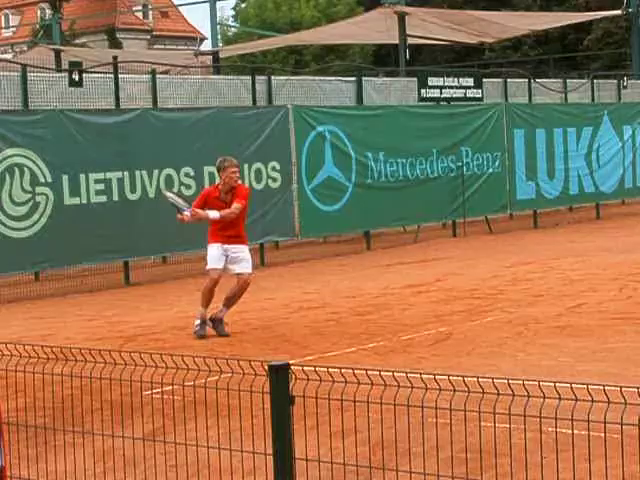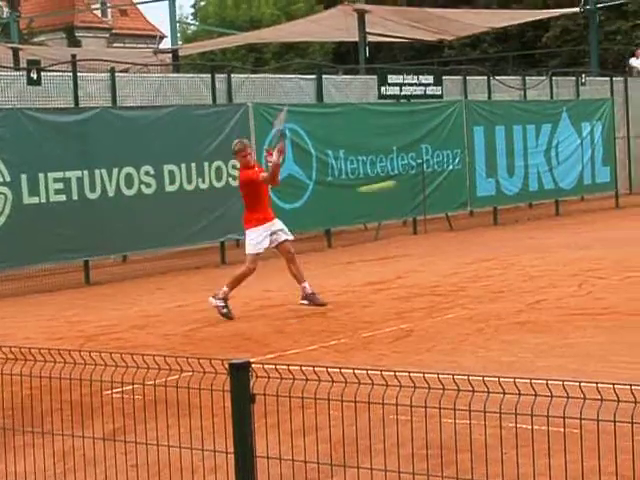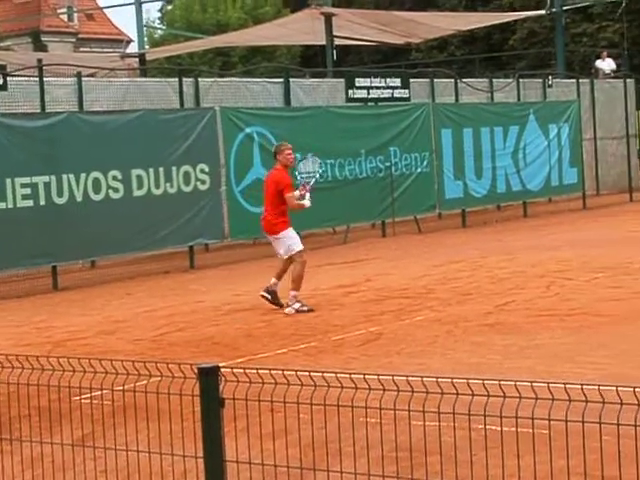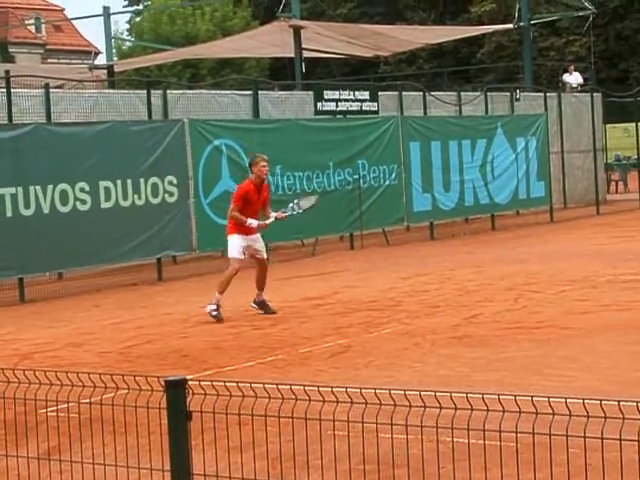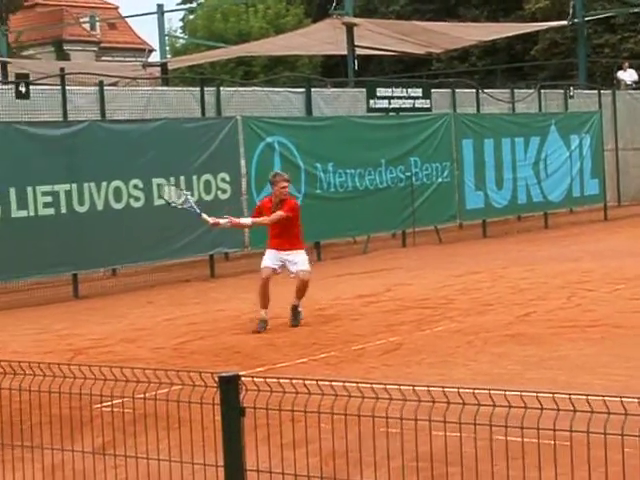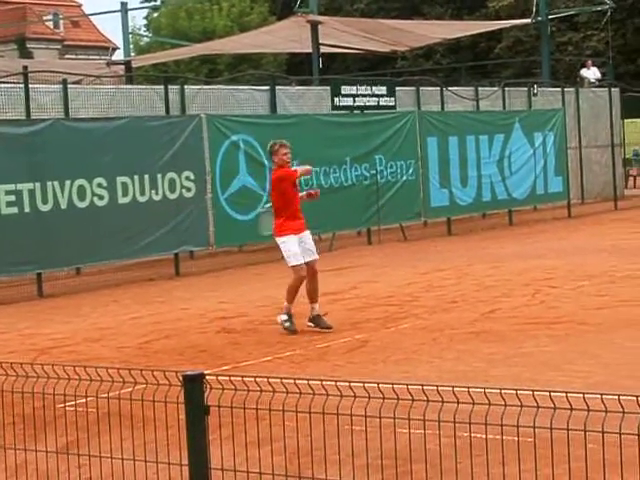
dt=0.7s
person 1, frame 1
left shoulder: (243, 192)
right shoulder: (208, 193)
left elbow: (232, 213)
right elbow: (194, 213)
left wrist: (211, 215)
right wrist: (186, 216)
left hip: (239, 243)
right hip: (217, 242)
left knee: (244, 281)
right knee: (214, 277)
left ankle: (217, 317)
right ankle: (201, 319)
person 1, frame 2
left shoulder: (255, 167)
right shoulder: (245, 175)
left elbow: (274, 181)
right elbow: (269, 177)
left wrist: (273, 162)
left hip: (270, 220)
right hip: (255, 226)
left knee: (290, 253)
right knee: (251, 266)
left ankle: (308, 293)
right ankle: (221, 297)
person 1, frame 3
left shoulder: (273, 175)
right shoulder: (283, 178)
right elbow: (293, 205)
left wrist: (298, 193)
right wrist: (306, 203)
left hip: (272, 224)
right hip: (279, 225)
left knee: (291, 258)
right knee: (300, 260)
left ankle: (271, 288)
right ankle: (293, 302)
person 1, frame 4
left shoulder: (266, 186)
right shoulder: (244, 189)
left elbow: (265, 208)
right elbow: (232, 214)
left wrist: (274, 215)
right wrist: (252, 223)
left hip: (253, 233)
right hip: (237, 232)
left knee: (263, 265)
right knee: (234, 267)
left ankle: (259, 300)
right ankle: (215, 304)
person 1, frame 5
left shoulder: (292, 204)
right shoulder: (264, 203)
left elbow: (269, 220)
right elbow: (246, 222)
left wrist: (245, 221)
right wrist: (223, 222)
left hip: (294, 249)
right hip: (274, 250)
left knee: (304, 279)
right knee: (265, 277)
left ankle: (295, 305)
right ankle: (263, 318)
person 1, frame 6
left shoulder: (286, 173)
right shoulder: (280, 175)
right elbow: (305, 170)
left wrist: (306, 195)
right wrist: (302, 169)
left hip: (300, 230)
right hip: (286, 233)
left knee: (313, 271)
right knee: (300, 274)
left ankle: (315, 315)
right ankle: (286, 313)
